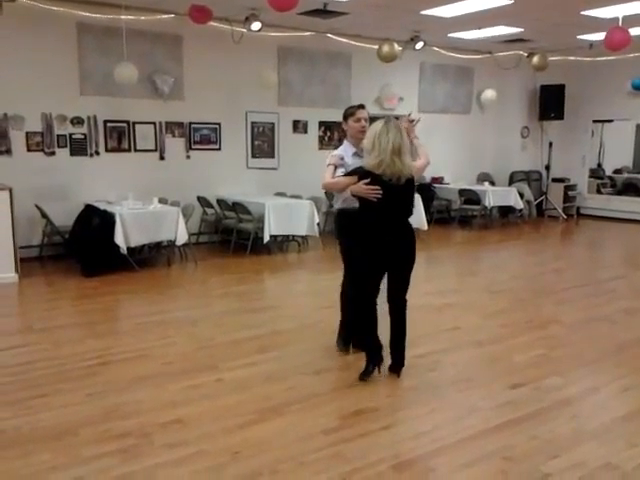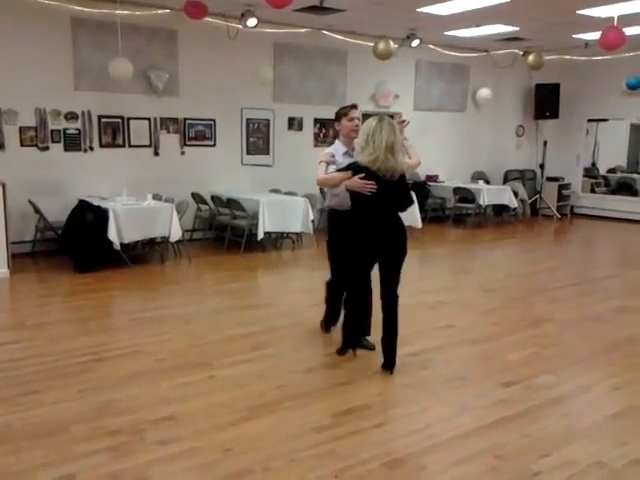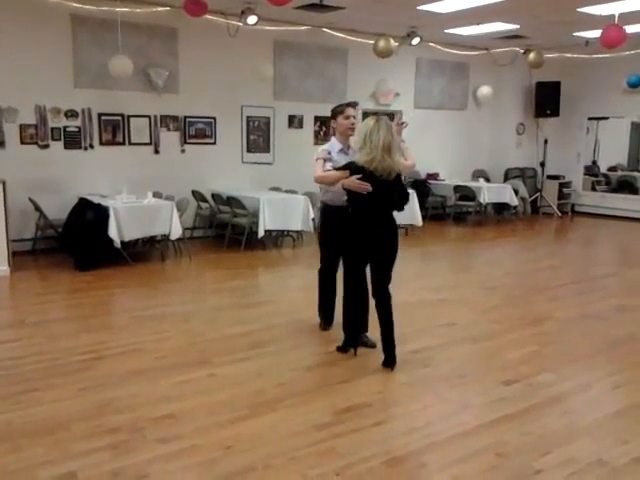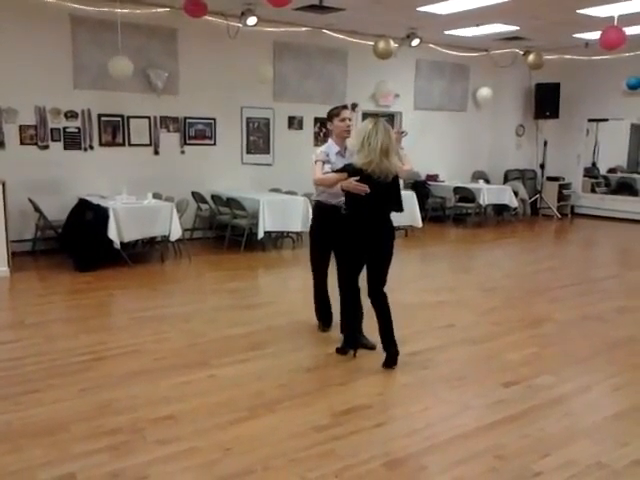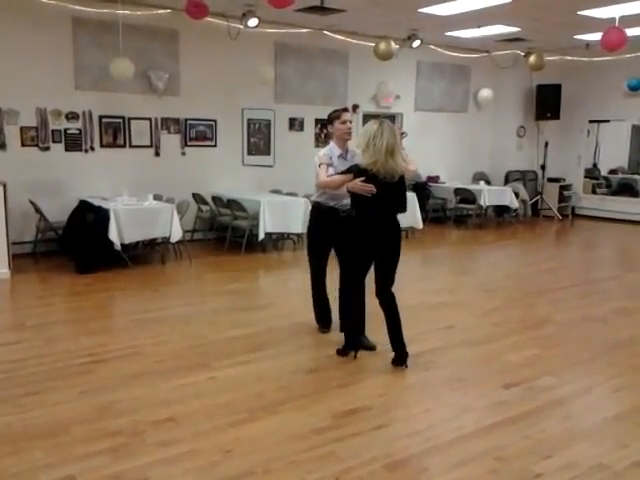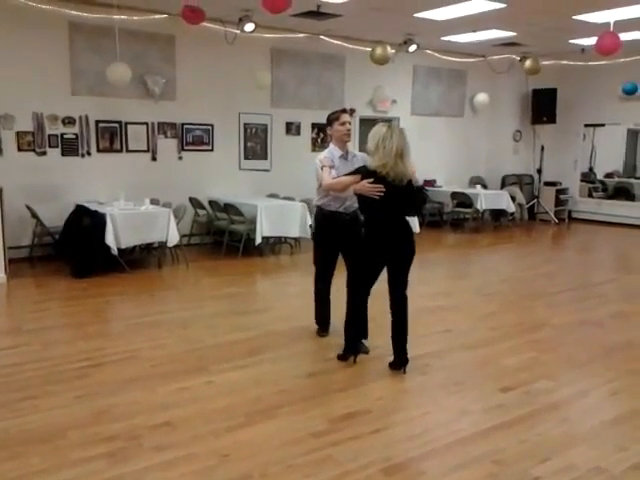
dt=0.2s
person 1, frame 1
left shoulder: (365, 173)
right shoulder: (408, 172)
left elbow: (329, 185)
right elbow: (425, 159)
left wrist: (333, 164)
right wrist: (411, 135)
left hip: (375, 245)
right hip: (403, 242)
left knee: (366, 298)
right knee: (398, 300)
left ankle: (373, 356)
right ankle: (397, 362)
person 1, frame 2
left shoulder: (358, 169)
right shoulder: (399, 168)
left elbow: (322, 181)
right wrist: (401, 135)
left hip: (366, 238)
right hip: (394, 237)
left knee: (356, 288)
right knee: (390, 295)
left ankle: (349, 342)
right ankle: (389, 358)
person 1, frame 3
left shoulder: (356, 168)
right shoulder: (396, 168)
left elbow: (320, 178)
right elbow: (407, 179)
right wrist: (398, 139)
left hip: (360, 235)
right hip: (386, 235)
left knee: (353, 287)
right knee: (382, 291)
left ankle: (351, 340)
right ankle: (389, 353)
person 1, frame 4
left shoulder: (354, 170)
right shoulder: (392, 170)
left elbow: (319, 181)
right elbow: (408, 166)
right wrist: (396, 146)
left hip: (357, 236)
right hip: (383, 235)
left knee: (350, 286)
right knee: (378, 291)
left ankle: (350, 342)
right ankle: (391, 349)
person 1, frame 5
left shoulder: (360, 171)
right shoulder: (398, 170)
left hip: (364, 236)
right hip: (390, 235)
left knee: (354, 286)
right knee: (385, 291)
left ankle: (351, 343)
right ankle: (400, 350)
person 1, frame 6
left shoulder: (368, 172)
right shoulder: (406, 174)
left elbow: (328, 185)
left wrist: (326, 166)
left hip: (377, 240)
right hip: (403, 239)
left knee: (360, 292)
right knee: (398, 296)
left ankle: (351, 347)
right ankle: (400, 357)
person 2, frame 1
right shoulder: (339, 156)
right elbow: (327, 184)
right wrist: (352, 189)
right hip: (349, 221)
right knee: (354, 276)
right ankle: (345, 333)
person 2, frame 2
right shoulder: (330, 155)
right elbow: (321, 180)
right wrist: (348, 184)
right hip: (340, 219)
right knee: (340, 275)
left ankle: (357, 332)
right ankle: (330, 316)
person 2, frame 3
left shoulder: (359, 152)
right shoulder: (326, 151)
right elbow: (319, 177)
right wrist: (344, 183)
right hip: (332, 215)
right knee: (328, 269)
left ankle: (357, 329)
right ankle: (326, 316)
person 2, frame 4
left shoulder: (355, 154)
right shoulder: (323, 152)
right elbow: (318, 179)
right wrist: (343, 185)
left hip: (347, 216)
right hip: (325, 215)
left knee: (348, 273)
right knee: (320, 270)
left ankle: (354, 330)
right ankle: (324, 318)
person 2, frame 5
left shoulder: (357, 156)
right shoulder: (325, 155)
right elbow: (324, 182)
right wrist: (349, 186)
left hip: (346, 217)
right hip: (323, 216)
right knee: (318, 272)
right ankle: (324, 319)
person 2, frame 6
left shoulder: (359, 158)
right shoulder: (325, 158)
right elbow: (330, 186)
right wrist: (356, 188)
left hip: (352, 220)
right hip: (328, 221)
left knee: (358, 276)
right knee: (324, 275)
right ankle: (323, 322)
